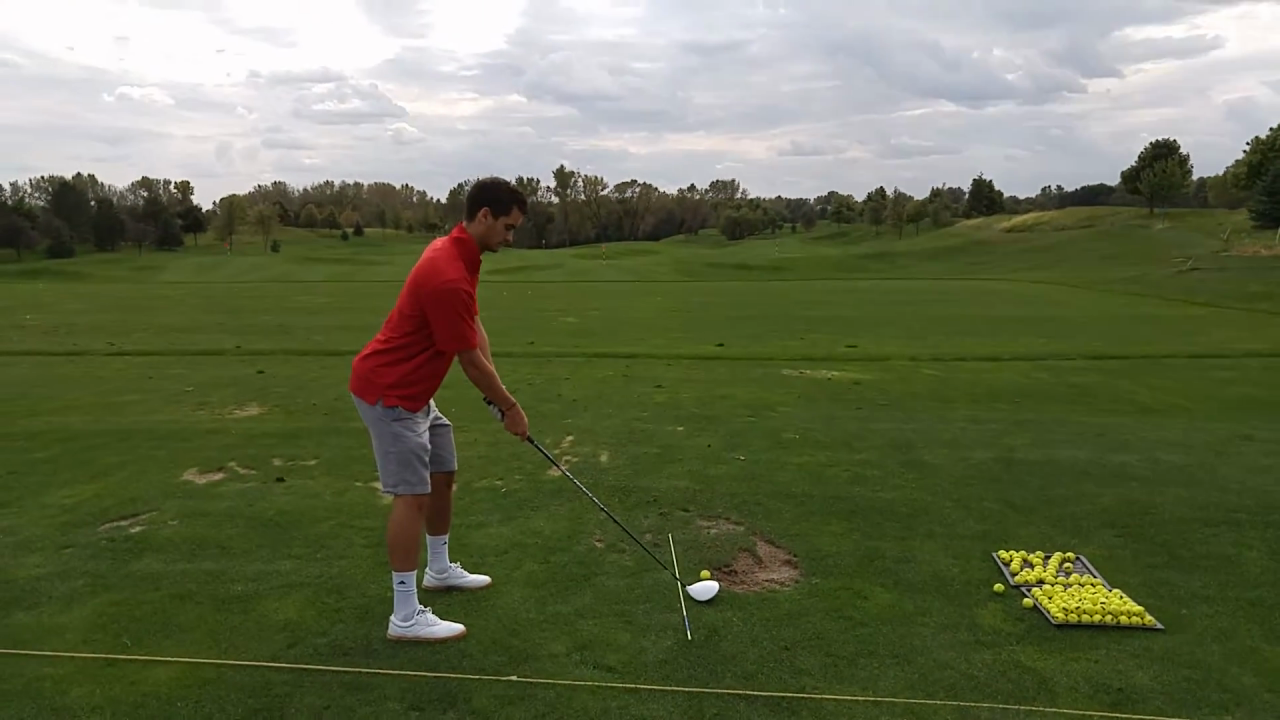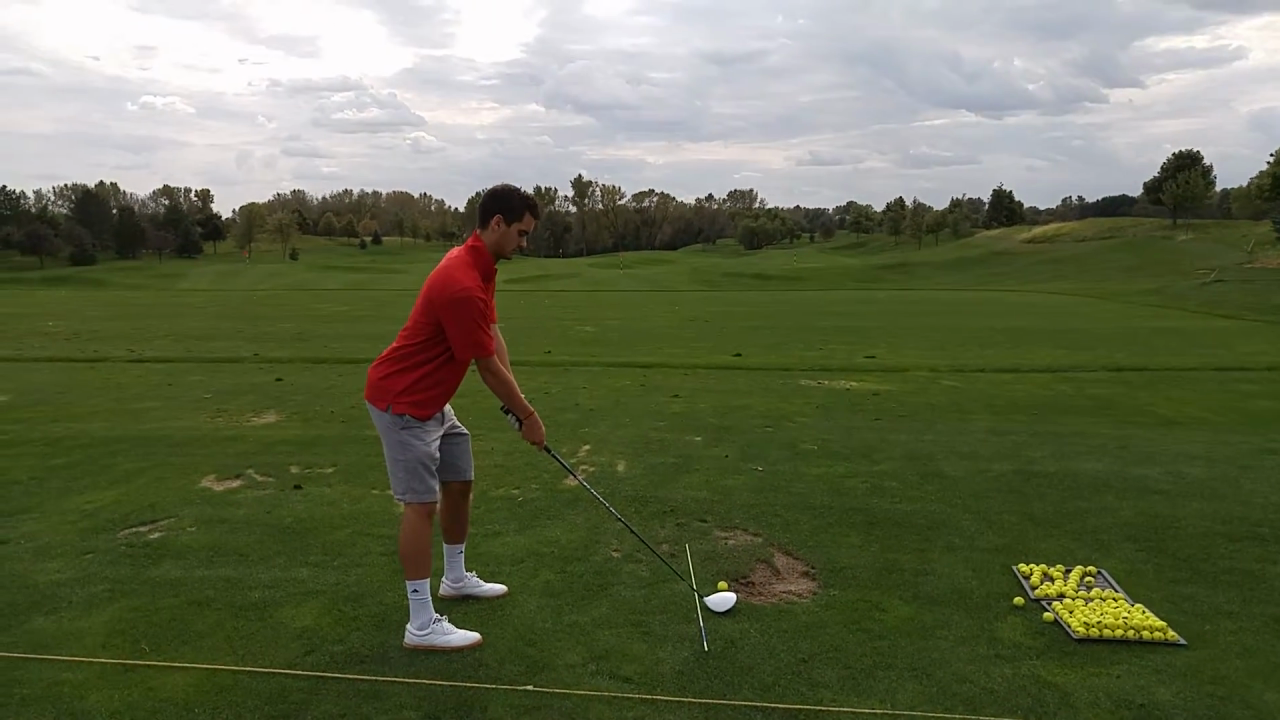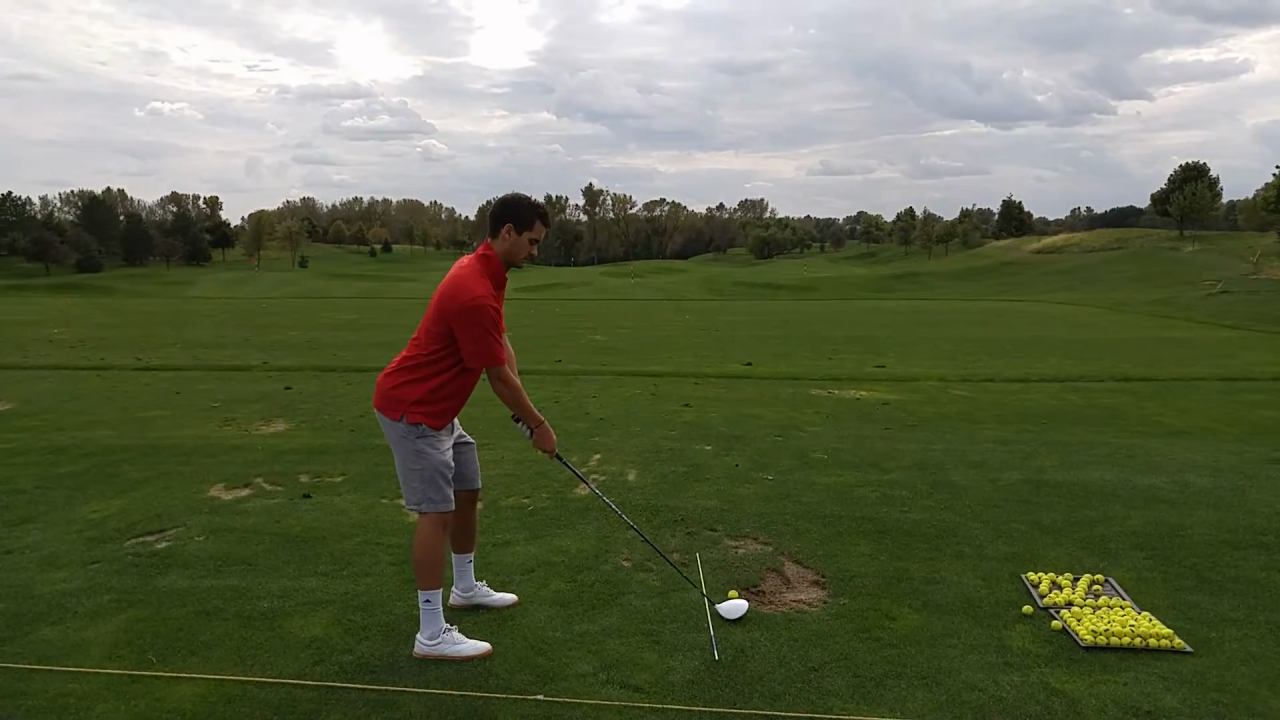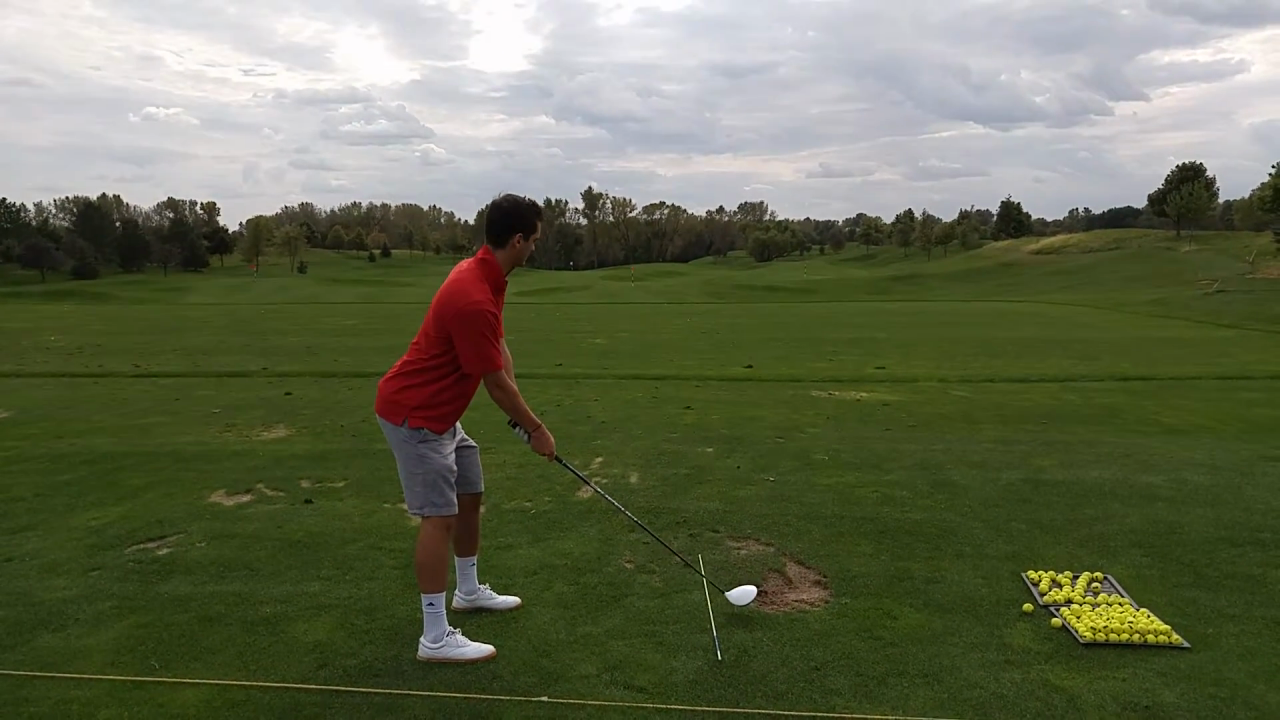
dt=0.5s
person 1, frame 1
left shoulder: (457, 251)
right shoulder: (448, 277)
left elbow: (474, 328)
right elbow: (470, 360)
left wrist: (497, 389)
right wrist: (510, 408)
left hip: (410, 388)
right hip: (388, 392)
left knee: (441, 475)
right knee: (411, 495)
left ankle: (440, 568)
right ankle: (405, 616)
person 1, frame 2
left shoulder: (478, 265)
right shoulder: (462, 285)
left elbow: (493, 336)
right elbow: (488, 366)
left wrist: (516, 398)
right wrist: (527, 415)
left hip: (430, 398)
right hip: (402, 401)
left knee: (459, 484)
right knee: (421, 503)
left ankle: (456, 578)
right ankle: (421, 624)
person 1, frame 3
left shoulder: (486, 271)
right shoulder: (474, 293)
left elbow: (502, 345)
right elbow: (499, 376)
left wrist: (524, 408)
right wrist: (538, 425)
left hip: (436, 406)
right hip: (412, 410)
left knee: (466, 494)
right knee: (436, 512)
left ankle: (465, 587)
right ankle: (431, 635)
person 1, frame 4
left shoulder: (485, 275)
right shoulder: (472, 299)
left elbow: (499, 349)
right elbow: (496, 382)
left wrist: (522, 414)
right wrist: (535, 429)
left hip: (438, 410)
right hip: (413, 414)
left knee: (469, 497)
right knee: (439, 516)
left ankle: (469, 590)
right ankle: (435, 638)
